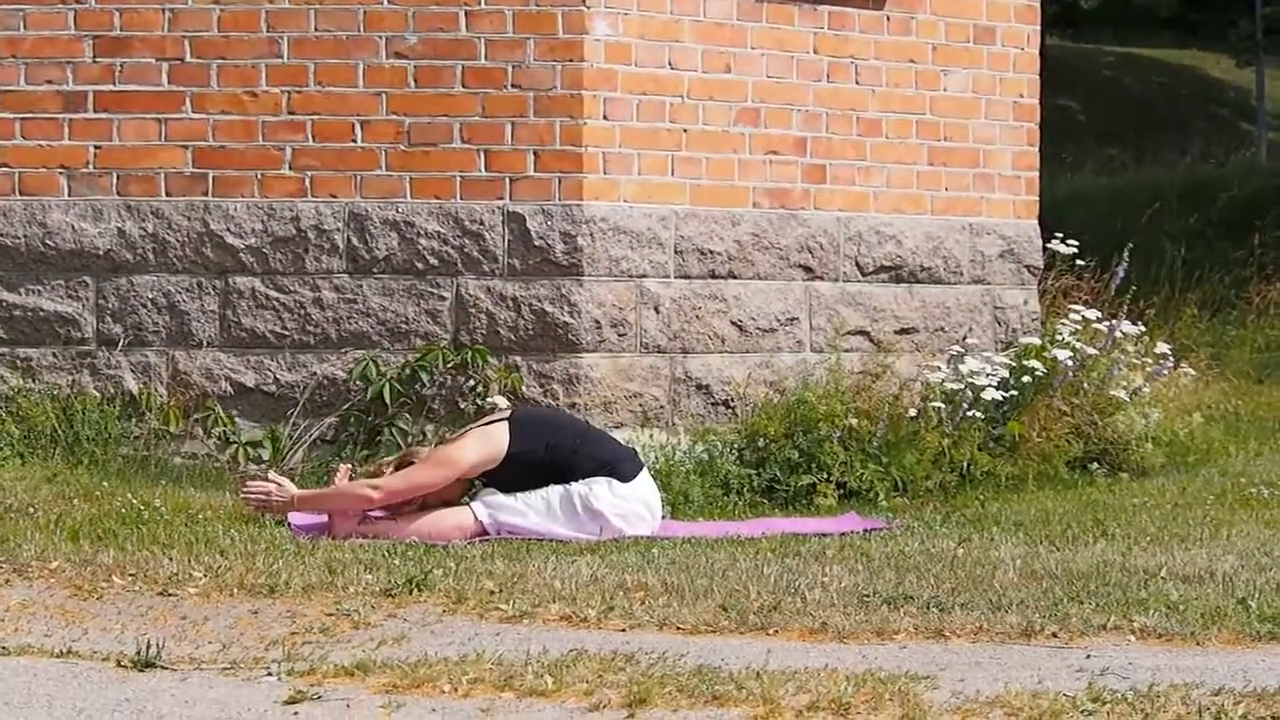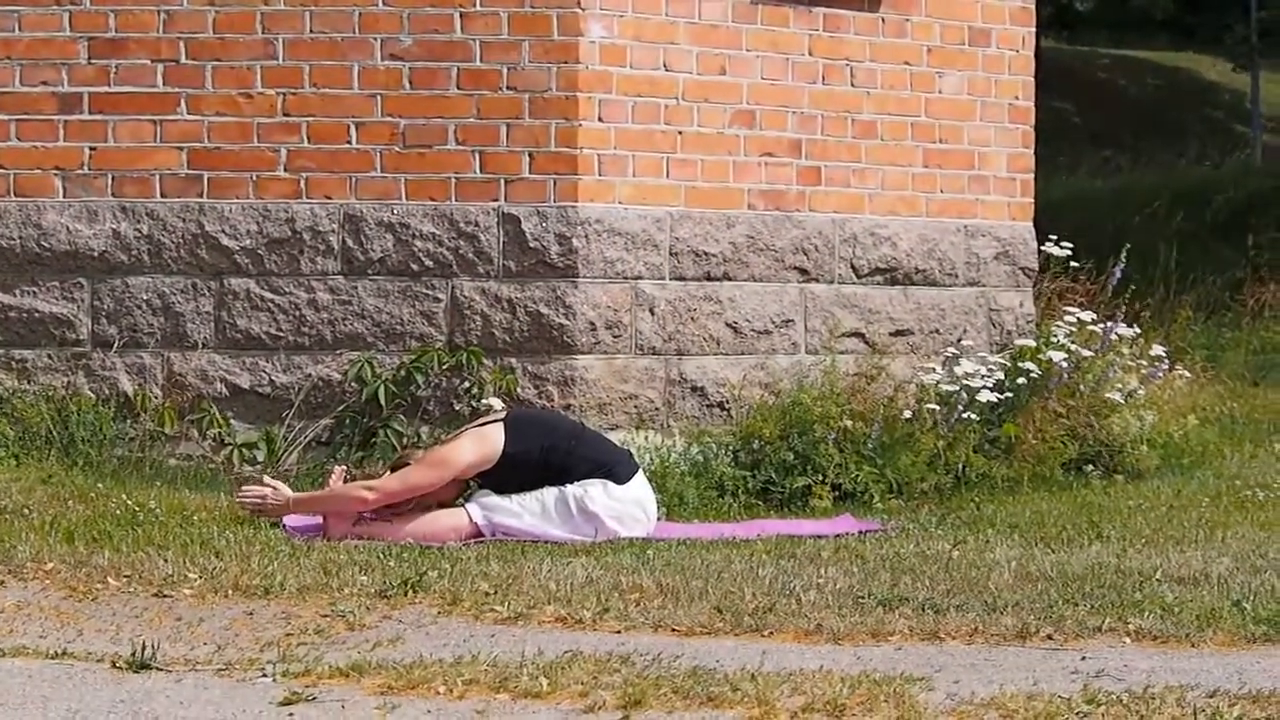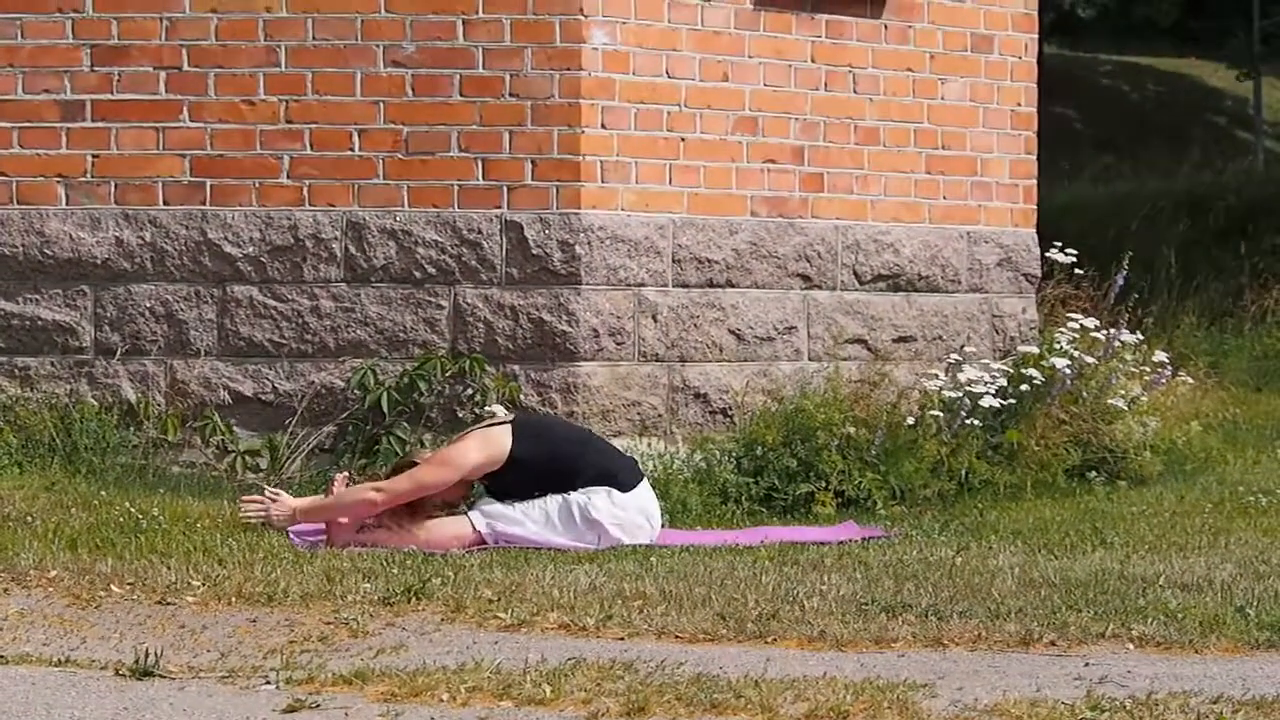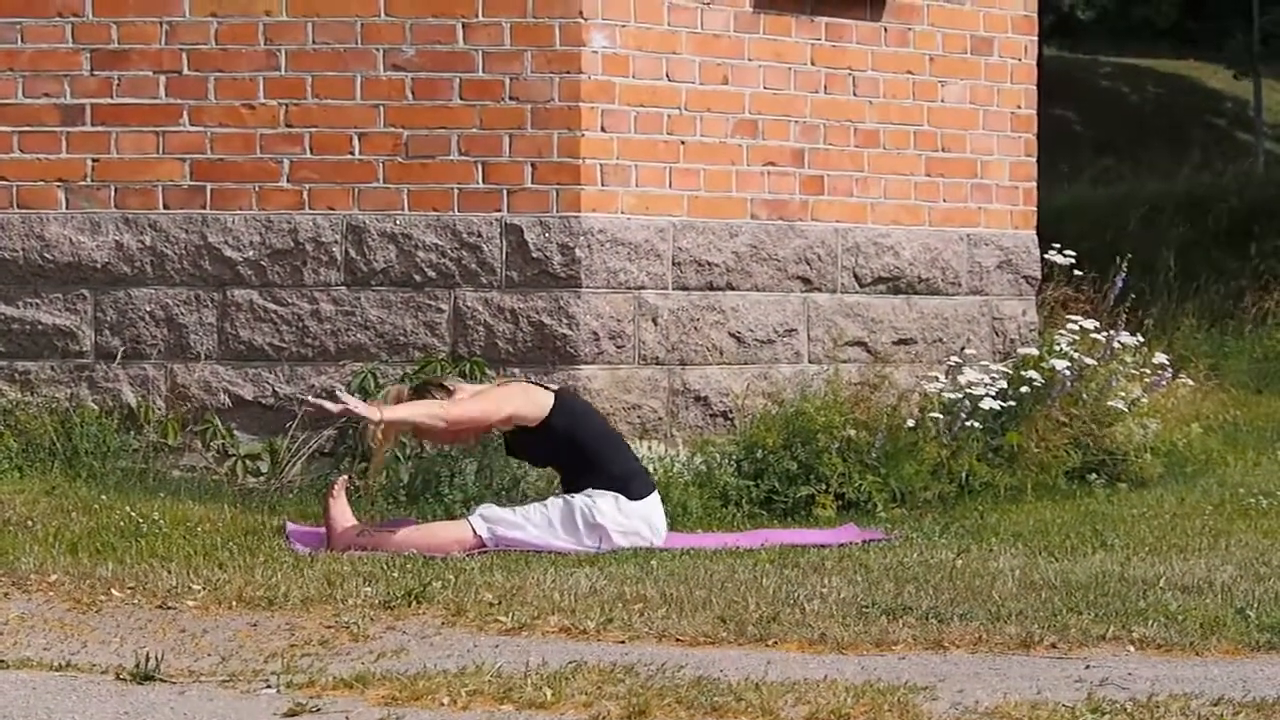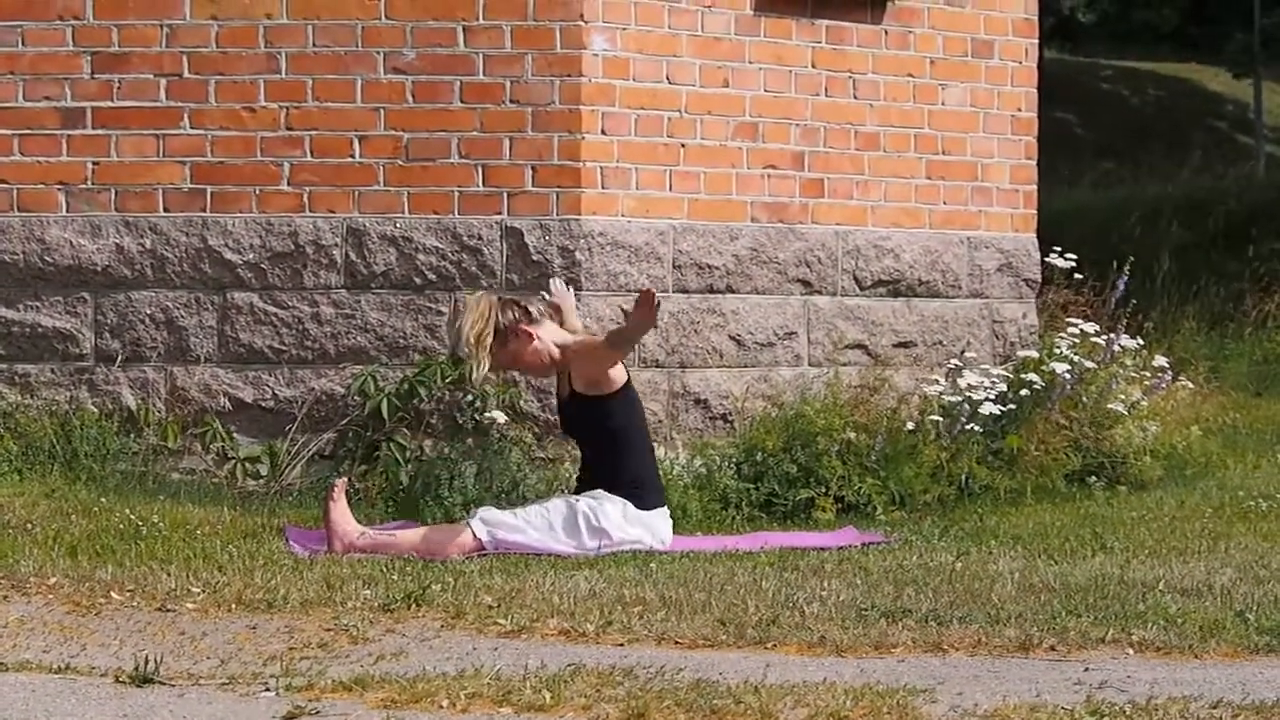
dt=0.4s
person 1, frame 1
left shoulder: (467, 453)
right shoulder: (476, 440)
left elbow: (375, 492)
right elbow: (380, 486)
left wrist: (295, 499)
left hip: (616, 500)
right hip: (620, 493)
left knee: (474, 521)
person 1, frame 2
left shoulder: (461, 455)
right shoulder: (472, 442)
left elbow: (370, 493)
right elbow: (377, 490)
left wrist: (291, 502)
left hip: (611, 502)
right hip: (612, 495)
left knee: (471, 521)
person 1, frame 3
left shoulder: (467, 455)
right shoulder: (476, 445)
left elbow: (379, 495)
right elbow: (383, 490)
left wrist: (298, 511)
left hip: (616, 509)
right hip: (615, 504)
left knee: (476, 528)
person 1, frame 4
left shoulder: (510, 401)
right shoulder: (500, 397)
left elbow: (443, 414)
right elbow: (443, 413)
left wrist: (378, 413)
right wrist: (372, 411)
left hip: (621, 513)
right hip: (618, 509)
left knee: (480, 531)
left ankle: (352, 537)
person 1, frame 5
left shoulder: (588, 364)
right shoulder: (571, 364)
left elbow: (612, 346)
right elbow: (572, 332)
left wrist: (636, 327)
right wrist: (565, 311)
left hip: (627, 519)
right hip: (612, 510)
left knee: (486, 532)
left ankle: (357, 540)
